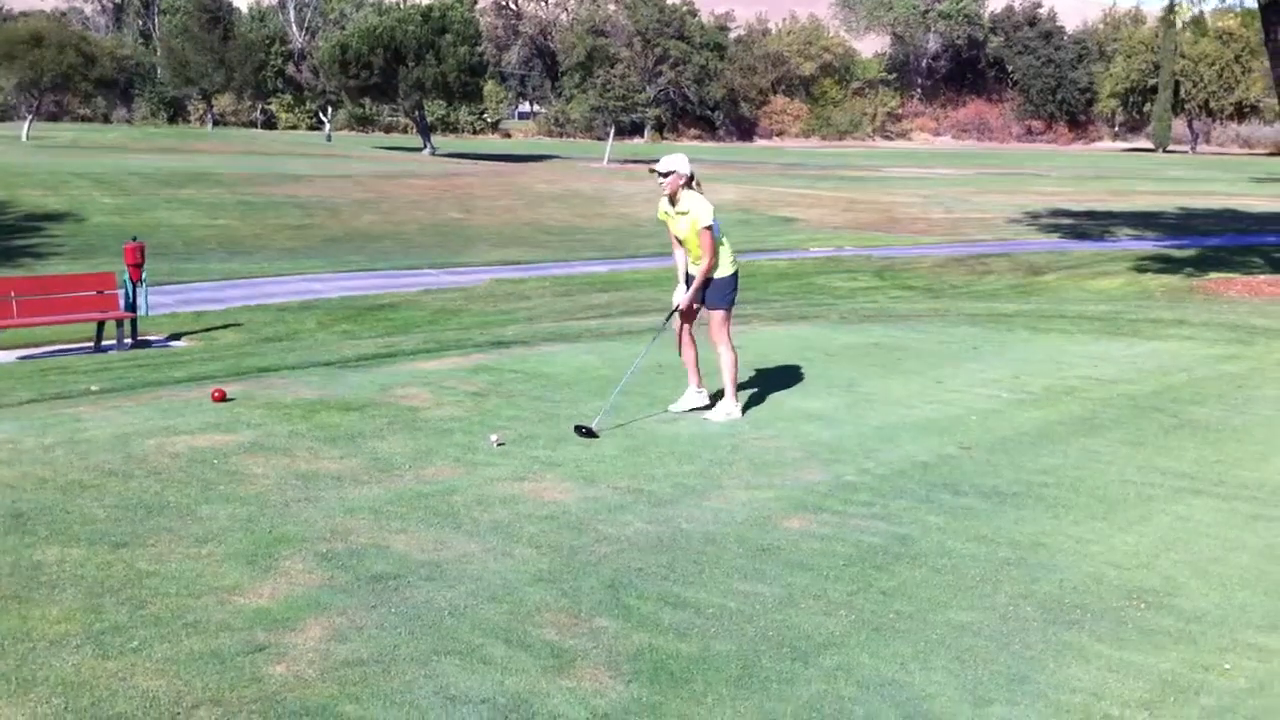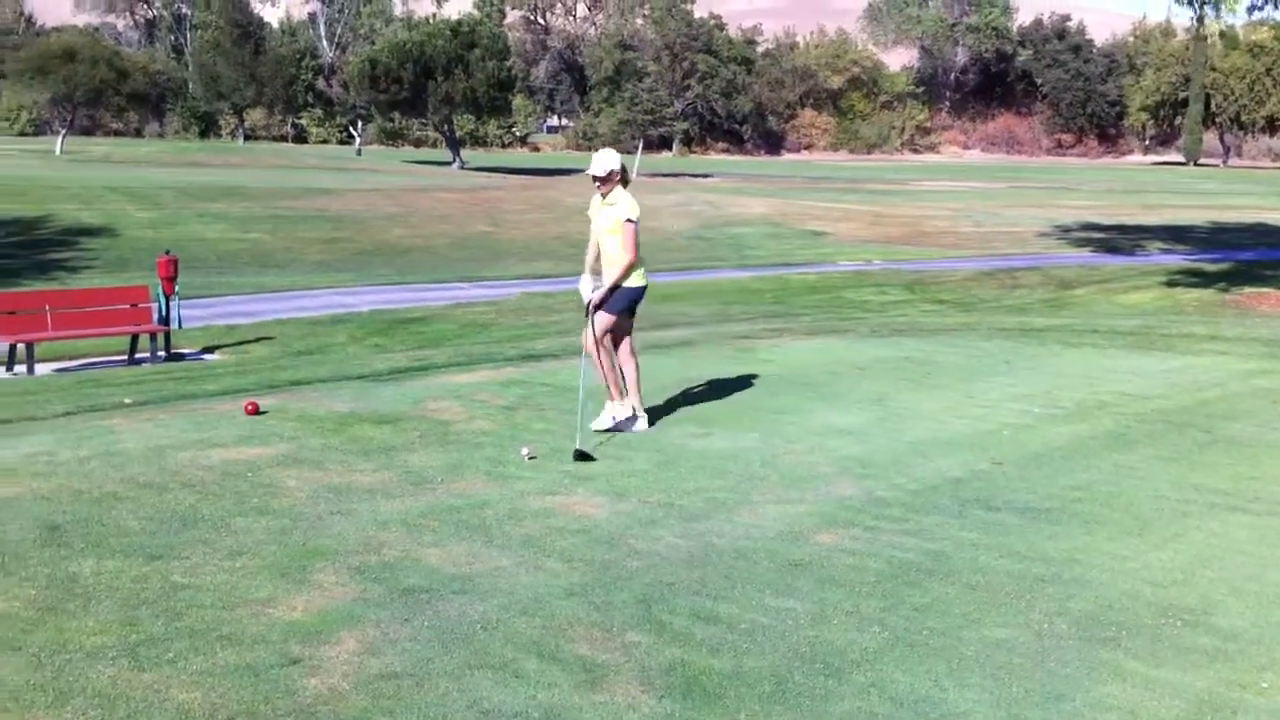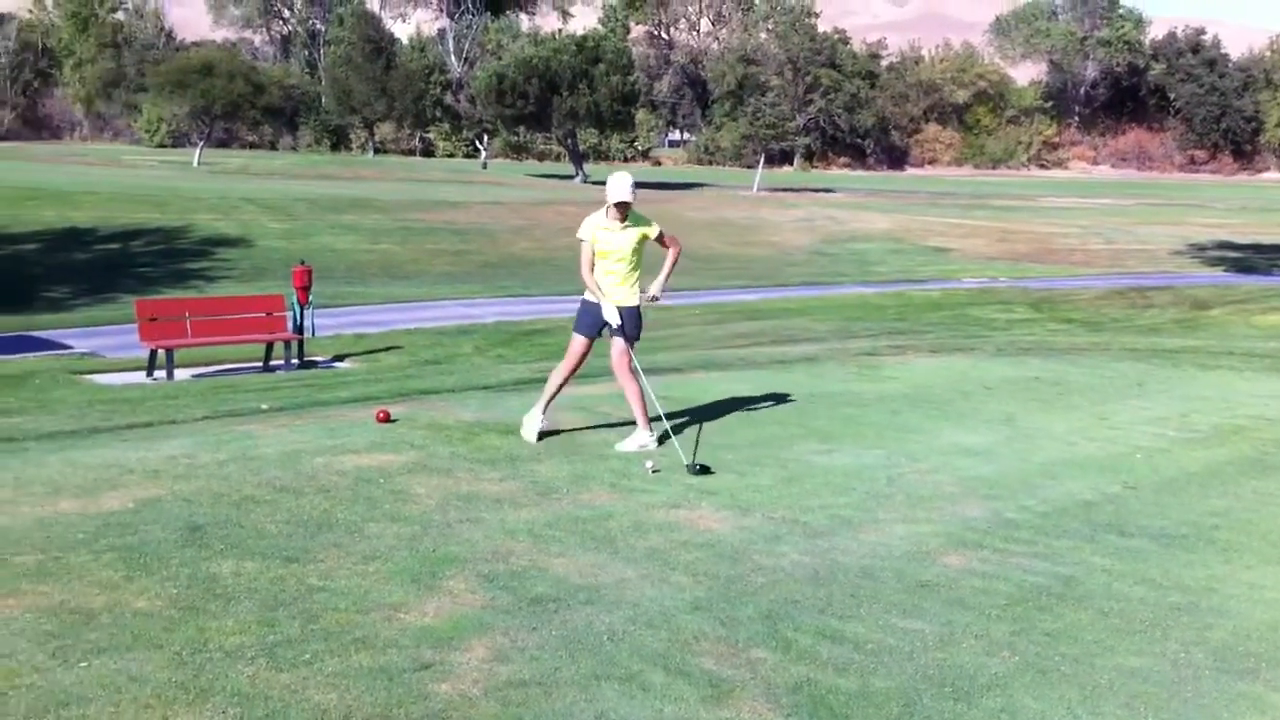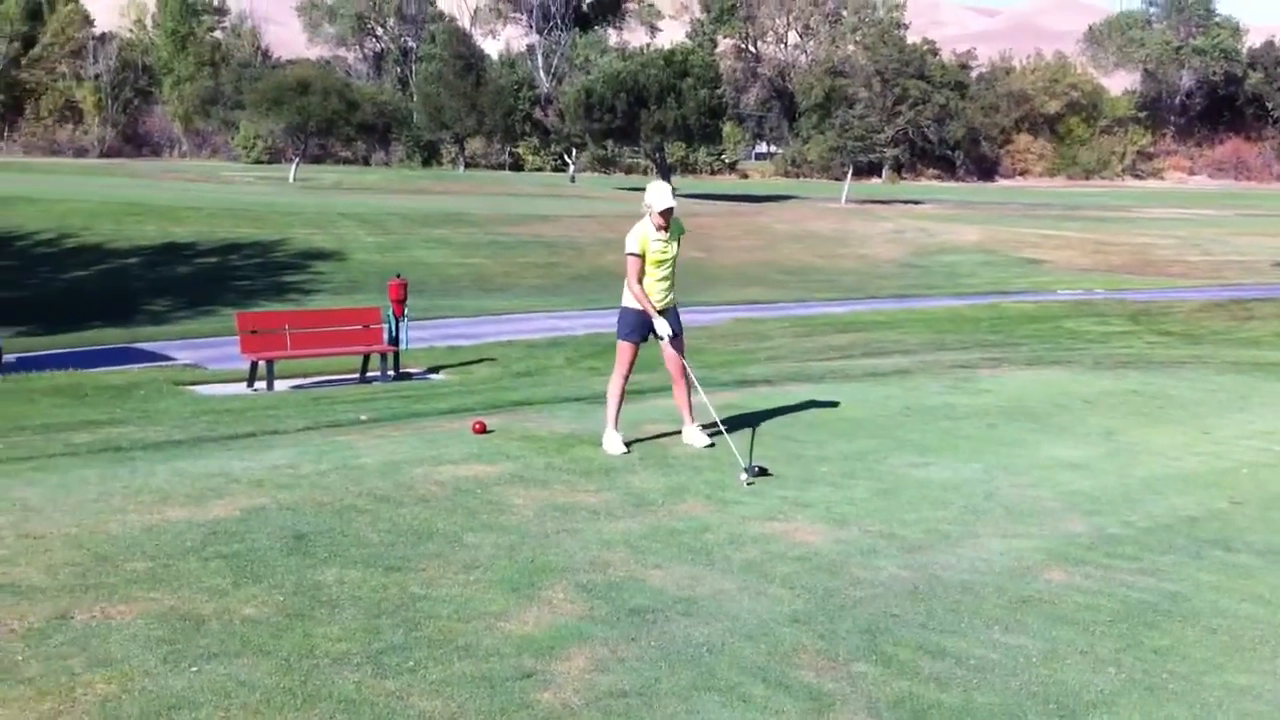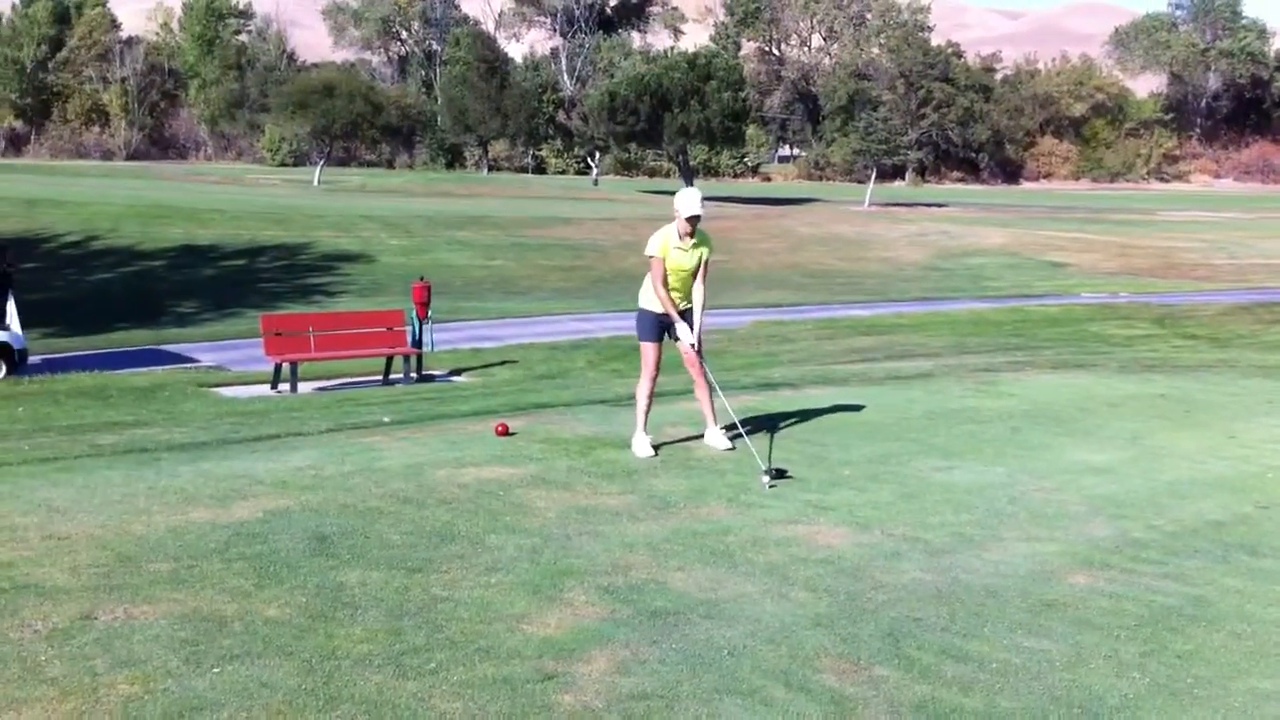
dt=0.7s
person 1, frame 1
left shoulder: (699, 208)
right shoulder: (665, 205)
left elbow: (710, 258)
right elbow: (678, 247)
left wrist: (690, 293)
right wrist: (680, 283)
left hip: (720, 274)
right hip: (695, 272)
left knee: (719, 337)
right knee: (682, 329)
left ankle: (731, 402)
right ankle: (698, 392)
person 1, frame 2
left shoulder: (626, 205)
right shoulder: (597, 202)
left elbow: (630, 256)
right elbow: (594, 243)
left wrist: (604, 288)
right wrist: (587, 275)
left hip: (628, 284)
right hip: (612, 284)
left knee: (592, 339)
right knee: (623, 347)
left ankle: (619, 403)
right ankle: (635, 412)
person 1, frame 3
left shoulder: (642, 225)
right shoulder: (591, 224)
left elbow: (675, 248)
right elbow: (586, 271)
left wrist: (660, 282)
right wrist: (605, 303)
left hip: (628, 304)
right hip: (595, 301)
left knee: (621, 366)
right knee: (571, 362)
left ankle: (645, 431)
right ankle: (538, 414)
person 1, frame 4
left shoulder: (676, 226)
right shoulder: (638, 235)
right elbow: (633, 283)
right wrist: (655, 317)
left hip: (667, 306)
right hip: (637, 308)
left knee: (678, 368)
right knee: (623, 370)
left ankle: (689, 427)
right ankle: (611, 432)
person 1, frame 5
left shoulder: (704, 242)
right shoulder: (660, 239)
left elbow: (699, 285)
right elbow: (659, 287)
left wrist: (697, 324)
right wrist: (679, 323)
left hip: (683, 309)
right hip: (653, 309)
left knee: (697, 369)
right knee: (650, 371)
left ankle: (712, 429)
right ankle: (640, 435)
